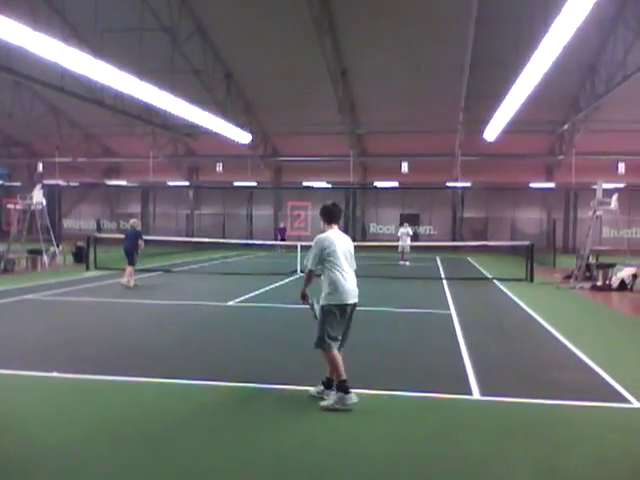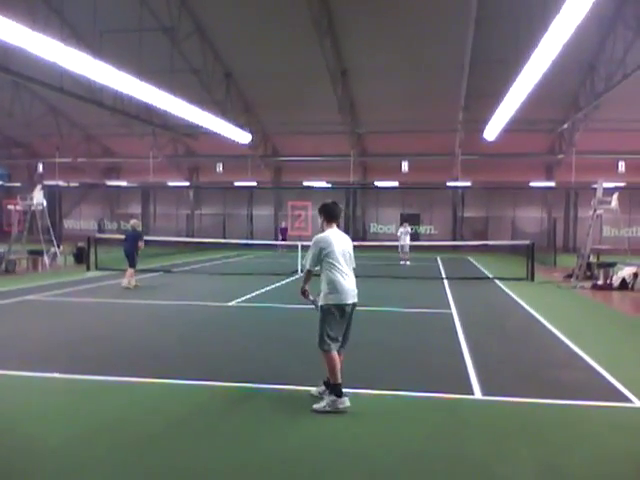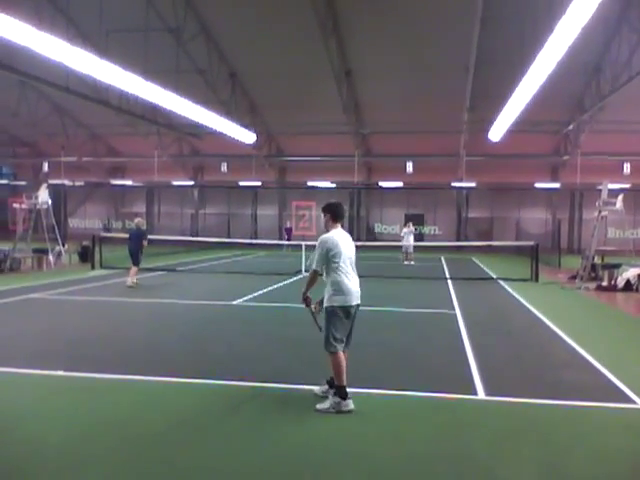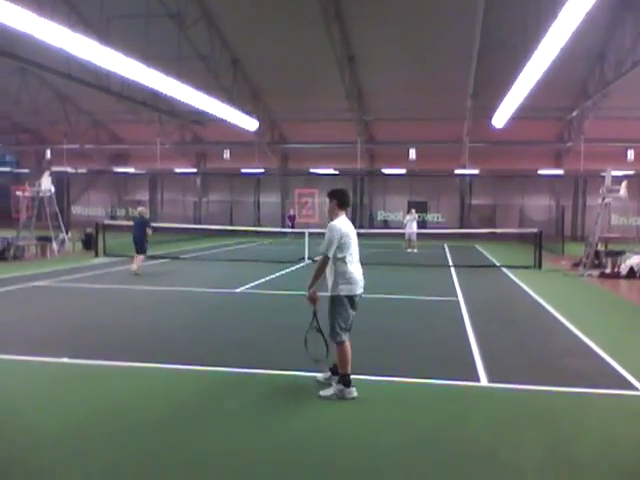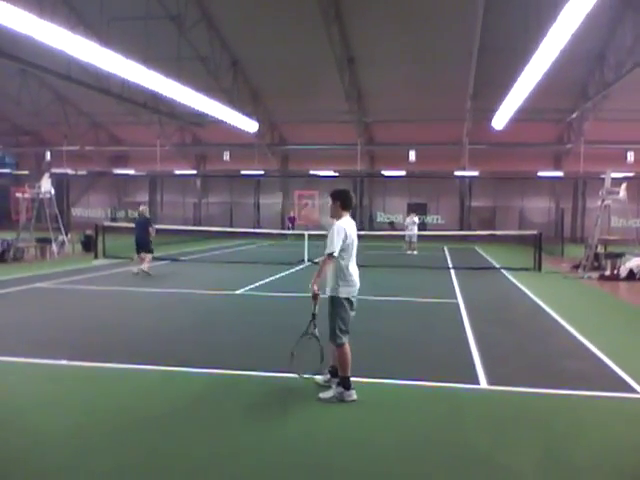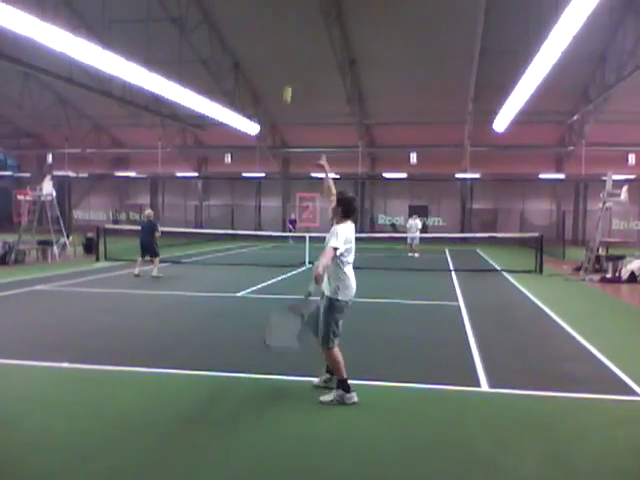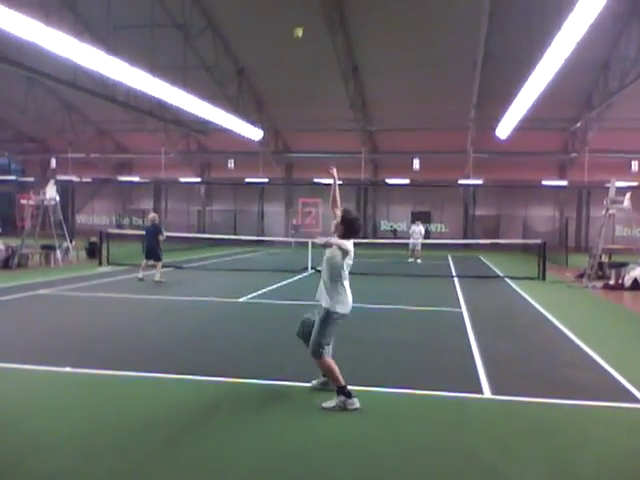
dt=0.2s
person 1, frame 1
left shoulder: (322, 239)
right shoulder: (347, 240)
left elbow: (311, 270)
left wrist: (303, 290)
left hip: (334, 296)
right hip: (351, 295)
left knee: (327, 344)
right knee: (336, 344)
left ankle: (344, 391)
right ankle: (329, 386)
person 1, frame 2
left shoulder: (320, 239)
right shoulder: (346, 239)
left elbow: (309, 269)
left wrist: (304, 286)
left hip: (333, 297)
right hip: (350, 295)
left knee: (328, 345)
right knee: (338, 345)
left ankle: (338, 396)
right ankle: (330, 386)
person 1, frame 3
left shoulder: (326, 239)
right shoulder: (348, 239)
left elbow: (316, 271)
left wrist: (306, 292)
right wrist: (324, 298)
left hip: (339, 298)
right hip: (353, 296)
left knee: (334, 347)
right knee: (341, 345)
left ankle: (342, 398)
right ankle: (334, 385)
person 1, frame 4
left shoulder: (335, 226)
right shoulder: (347, 225)
left elbow: (325, 259)
left wrist: (312, 287)
right wrist: (327, 281)
left hip: (343, 287)
right hip: (354, 284)
left knee: (339, 335)
right knee: (342, 333)
left ankle: (346, 385)
right ankle: (337, 372)
person 1, frame 5
left shoulder: (339, 226)
right shoulder: (349, 223)
left elbow: (329, 256)
left wrist: (315, 283)
left hip: (341, 288)
right hip: (347, 285)
left knee: (339, 337)
right knee: (338, 335)
left ankle: (345, 388)
right ankle: (335, 373)
person 1, frame 6
left shoulder: (340, 231)
right shoulder: (347, 225)
left elbow: (331, 250)
right elbow: (333, 195)
left wrist: (320, 266)
right wrist: (326, 171)
left hip: (337, 291)
right hip: (334, 289)
left knee: (328, 342)
right knee: (320, 329)
left ankle: (345, 390)
right ankle: (332, 374)
person 1, frame 7
left shoulder: (343, 246)
right shoulder: (340, 241)
left elbow: (344, 248)
right elbow: (335, 207)
left wrist: (330, 242)
right wrist: (334, 181)
left hip: (334, 306)
right hip: (328, 303)
left knee: (319, 352)
right knee: (305, 332)
left ankle: (346, 397)
right ankle: (328, 377)
